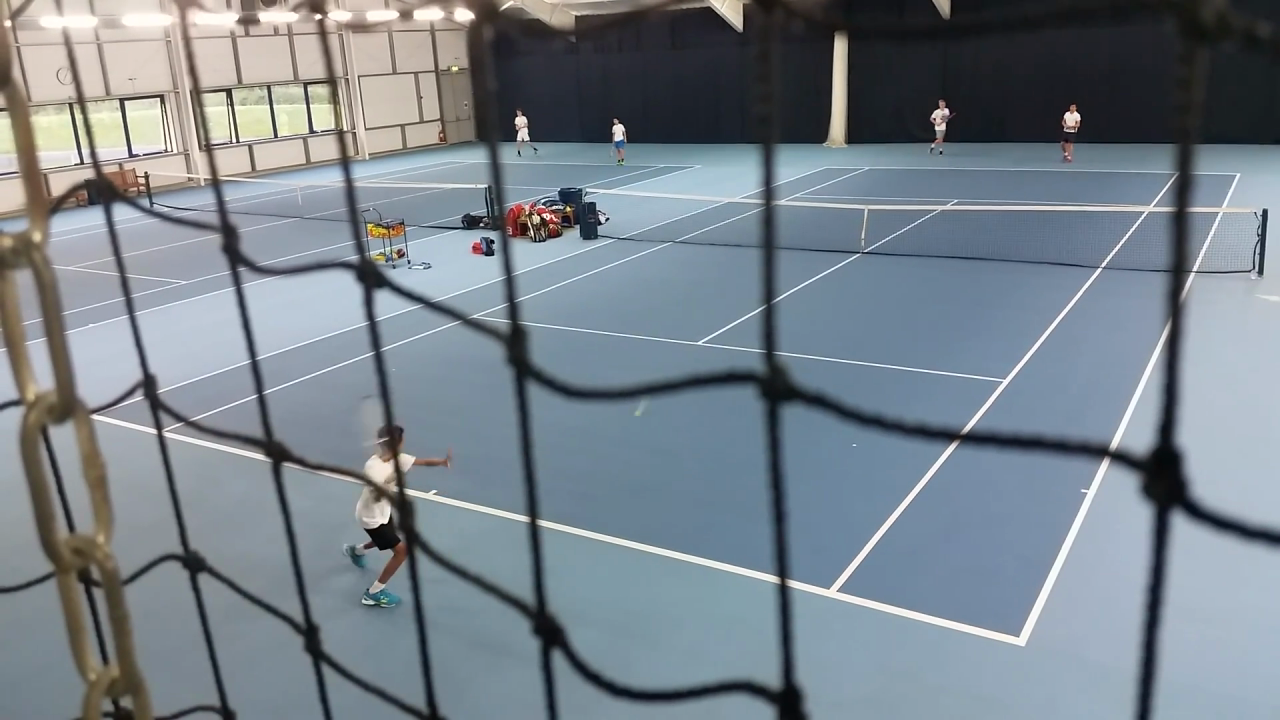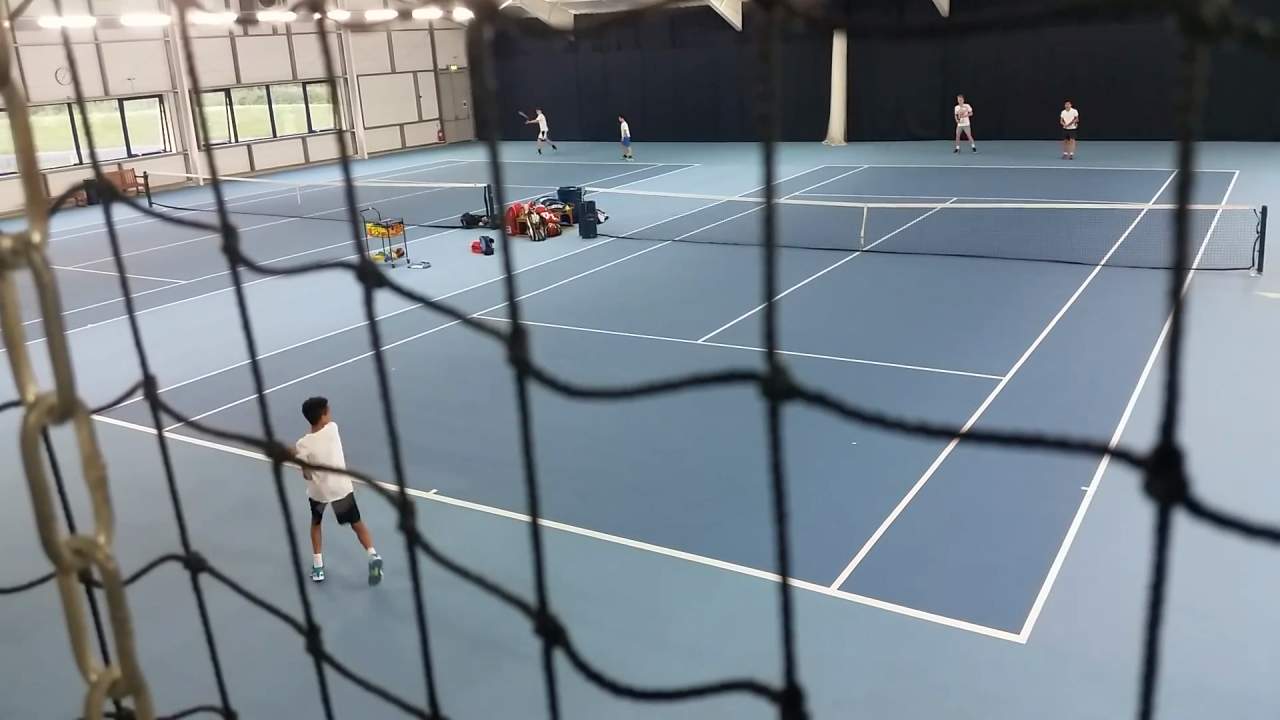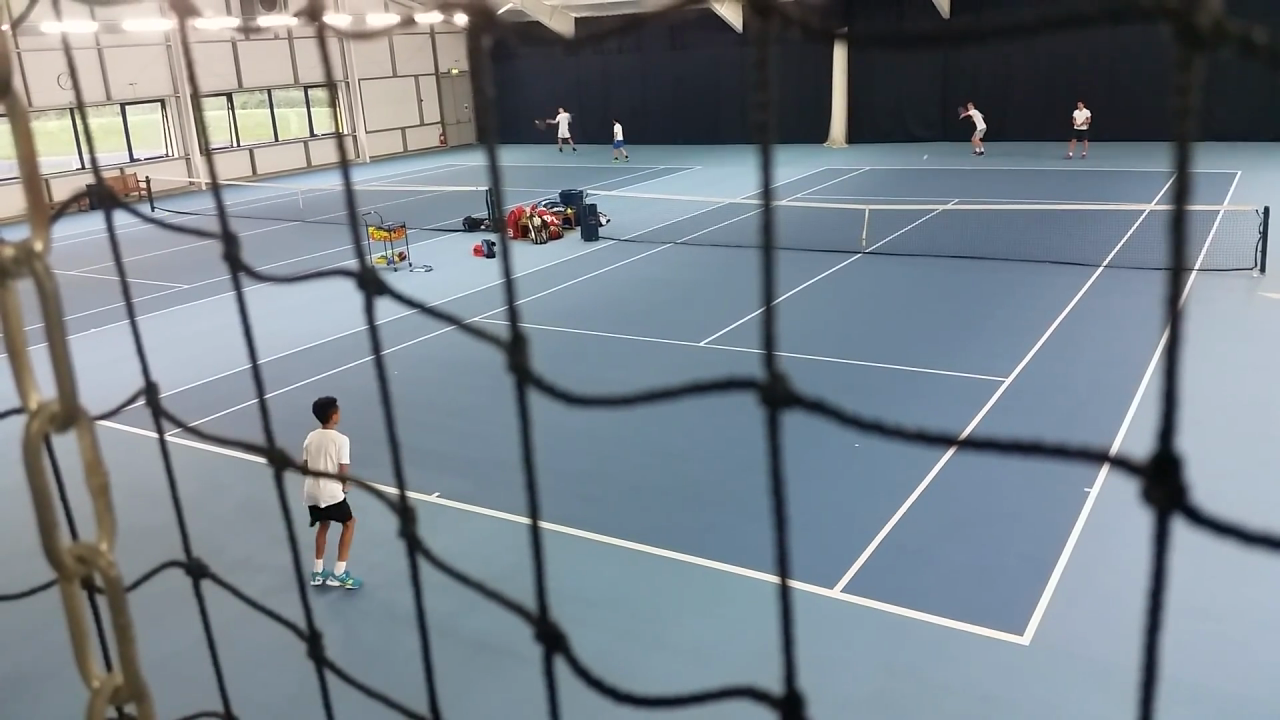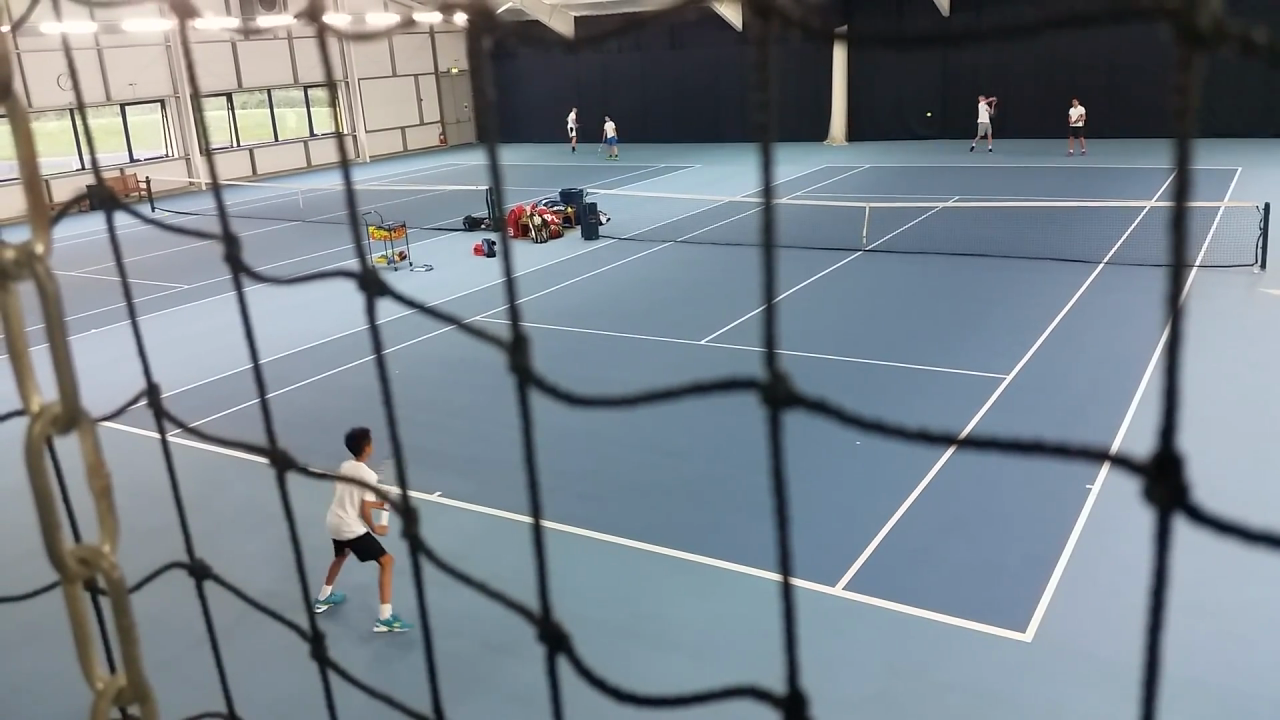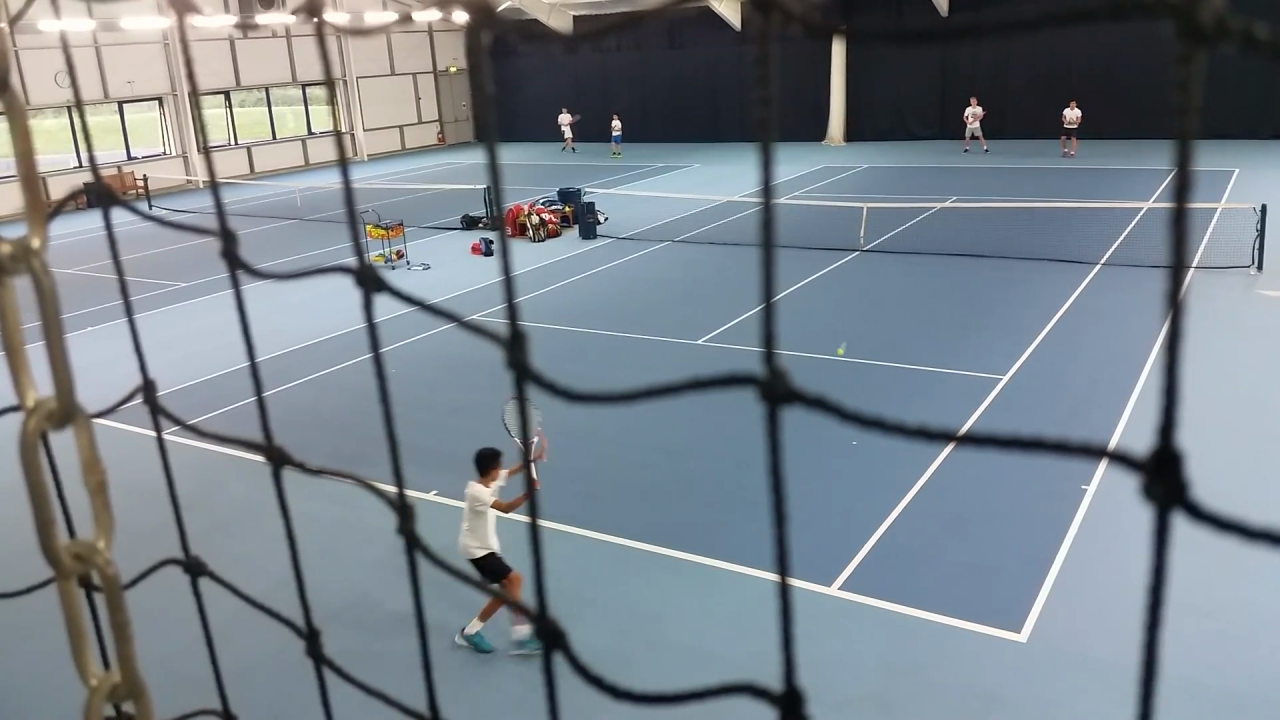
dt=0.7s
person 1, frame 1
left shoulder: (397, 459)
right shoulder: (372, 467)
left elbow: (421, 461)
right elbow: (377, 497)
left wrist: (442, 461)
right wrist: (388, 485)
left hip: (383, 512)
right hip: (372, 517)
left knee: (384, 541)
right knee: (402, 550)
left ankle: (357, 550)
right ankle: (373, 593)
person 1, frame 2
left shoulder: (302, 445)
right shoulder: (332, 428)
left elbow: (307, 475)
left hip: (318, 492)
right hip: (342, 487)
left knee: (315, 524)
right knee: (357, 525)
left ankle: (318, 567)
right ankle: (372, 555)
person 1, frame 3
left shoulder: (311, 437)
right shoulder: (342, 440)
left elbow: (306, 467)
right elbow: (343, 471)
right wrist: (343, 488)
left hip: (311, 492)
right hip: (332, 493)
left knee: (323, 525)
right knee: (349, 524)
left ankle: (318, 572)
right ankle: (339, 573)
person 1, frame 4
left shoulder: (345, 467)
right shoulder: (368, 475)
right elbow: (365, 510)
left wrist: (376, 503)
right wrist: (375, 528)
left hip: (334, 523)
right hip: (352, 528)
left knee: (342, 553)
right knee: (386, 561)
left ankle: (323, 598)
right ankle: (385, 617)
person 1, frame 5
left shoulder: (492, 482)
right shoulder: (474, 492)
left elbow: (517, 469)
right elbow: (506, 508)
left wrist: (535, 457)
right wrist: (528, 494)
left hip: (487, 546)
right hip: (477, 549)
left knee: (509, 586)
right knee: (514, 580)
left ankle: (470, 631)
right ankle: (522, 636)
